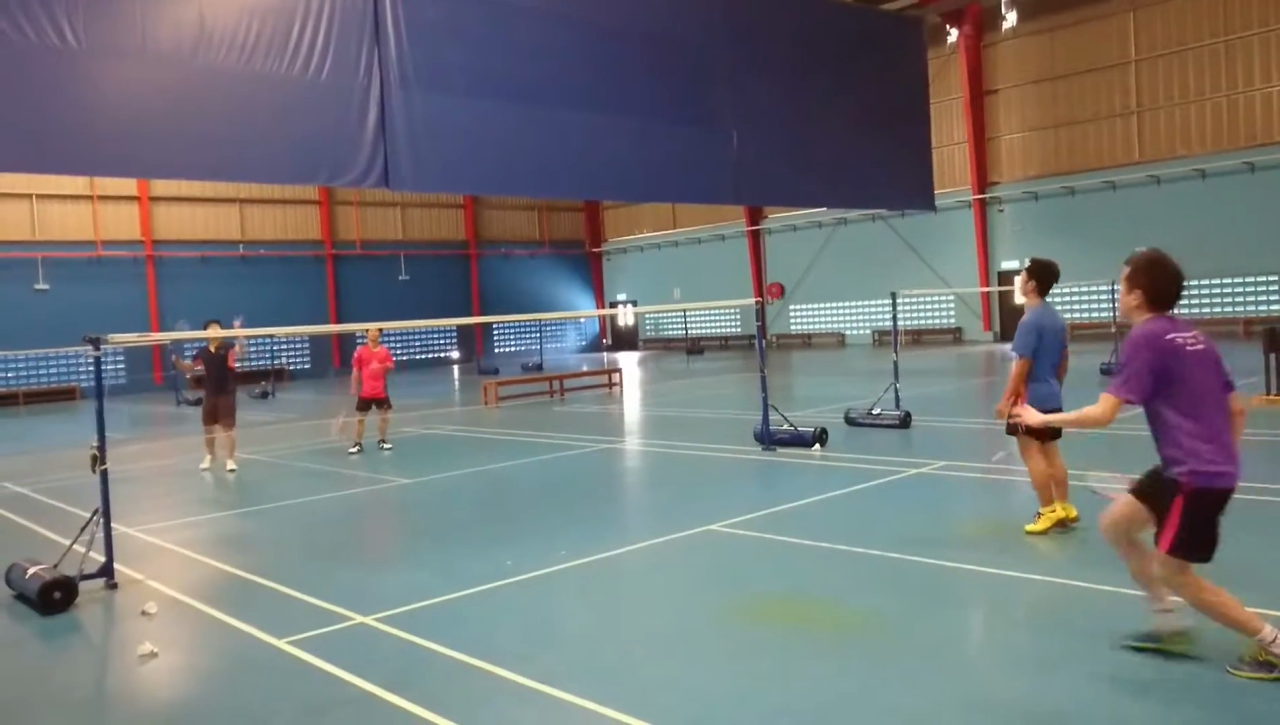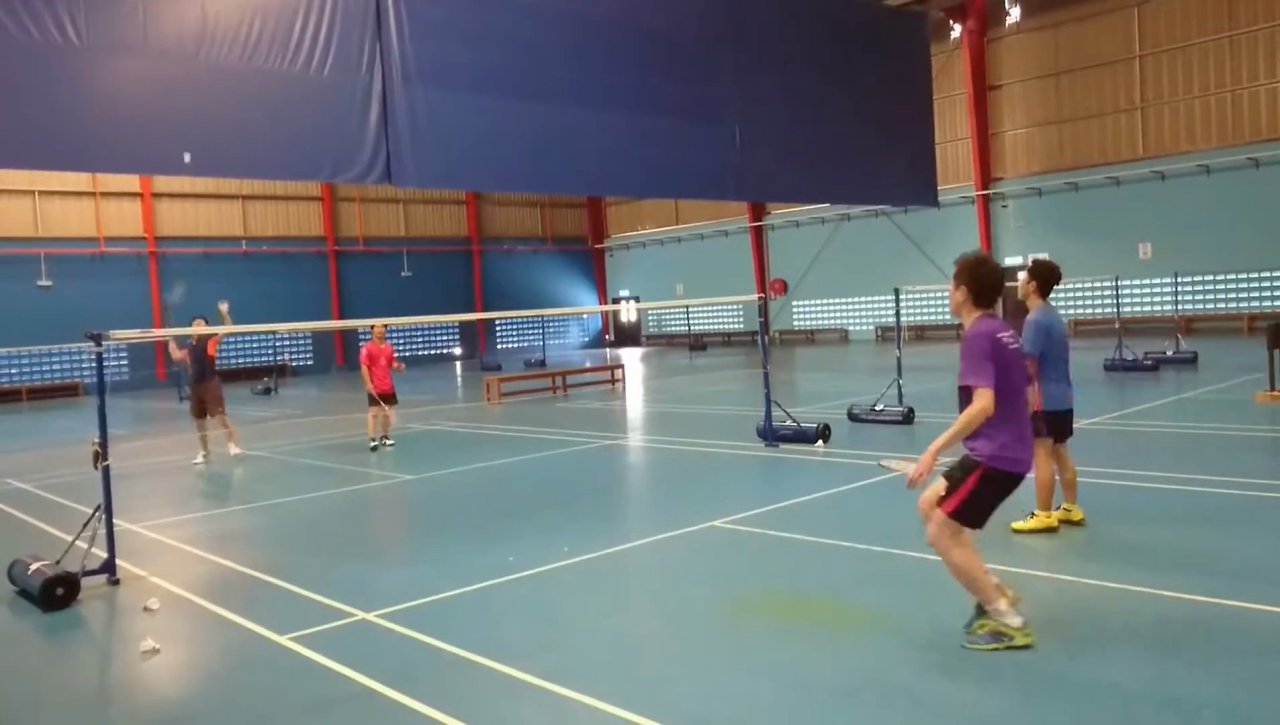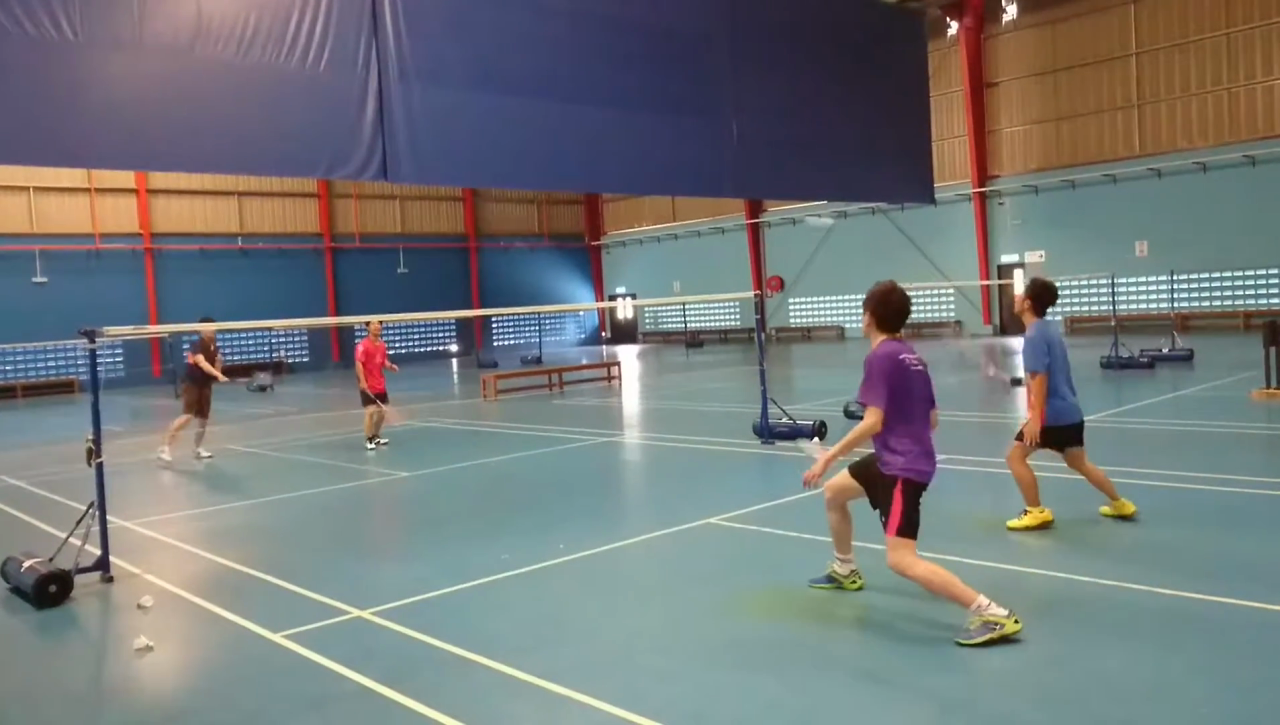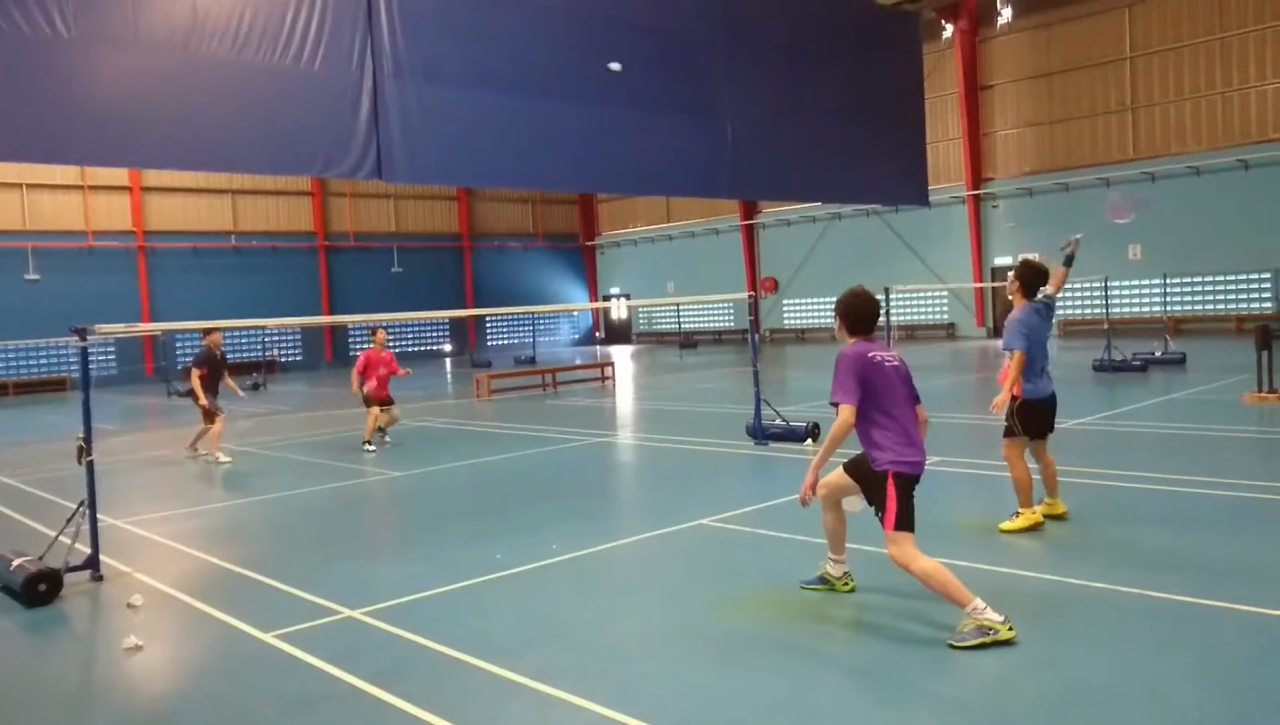
dt=0.5s
person 1, frame 1
left shoulder: (1144, 338)
right shoulder: (1190, 336)
left elbow: (1104, 413)
right elbow: (1236, 408)
left wrist: (1043, 420)
right wrist: (1222, 454)
left hip: (1197, 474)
right hip: (1195, 469)
left knee: (1173, 571)
right knee: (1113, 525)
right ankle: (1170, 624)
person 1, frame 2
left shoulder: (978, 335)
right shoulder: (1002, 332)
left elbow: (983, 405)
right elbow: (1028, 398)
left wrist: (932, 453)
left hip: (994, 457)
right hip: (1008, 451)
left knee: (942, 536)
right knee: (930, 505)
left ankle: (1012, 622)
right ankle: (994, 594)
person 1, frame 3
left shoulder: (880, 357)
right shoulder: (910, 355)
left elbow: (873, 423)
right elbow: (931, 419)
left wrist: (827, 458)
left hip: (902, 468)
right hip: (891, 459)
left knee: (901, 560)
right knee: (833, 492)
left ankle: (993, 613)
right ankle: (845, 570)
person 1, frame 4
left shoulder: (850, 357)
right shoulder: (890, 356)
left elbow: (846, 420)
right elbow: (922, 417)
left wrist: (814, 466)
left hip: (893, 463)
right hip: (883, 456)
left knee: (903, 553)
right knee: (827, 491)
left ankle: (987, 618)
right ankle: (837, 572)
person 2, frame 1
left shoulder: (1031, 319)
right shoulder: (1056, 318)
left elbow: (1023, 364)
right elbow: (1063, 361)
left wrist: (1007, 399)
left hip: (1031, 397)
right hip: (1052, 397)
left knee: (1031, 455)
right knee: (1051, 454)
left ankle: (1049, 511)
right ankle: (1064, 507)
person 2, frame 2
left shoulder: (1035, 319)
right shoulder: (1055, 316)
left elbow: (1032, 365)
left hip: (1046, 400)
right hip: (1063, 397)
left knee: (1042, 456)
right knee: (1061, 454)
left ankle: (1043, 516)
right ankle: (1071, 508)
person 2, frame 3
left shoulder: (1034, 336)
right shoulder: (1048, 329)
left elbow: (1040, 379)
left wrist: (1034, 417)
right wrist: (1023, 382)
left hip: (1051, 413)
right hip: (1070, 411)
left knee: (1015, 456)
right knee: (1078, 462)
left ankle: (1036, 512)
right ankle: (1119, 504)
person 2, frame 4
left shoulder: (1018, 318)
right shoulder: (1043, 307)
left elbow: (1019, 358)
right elbow: (1055, 284)
left wrist: (1004, 393)
right wrist: (1068, 257)
left hip: (1026, 395)
right hip: (1045, 394)
left knee: (1013, 453)
right knee: (1040, 450)
left ankle: (1028, 513)
right ankle: (1053, 503)
